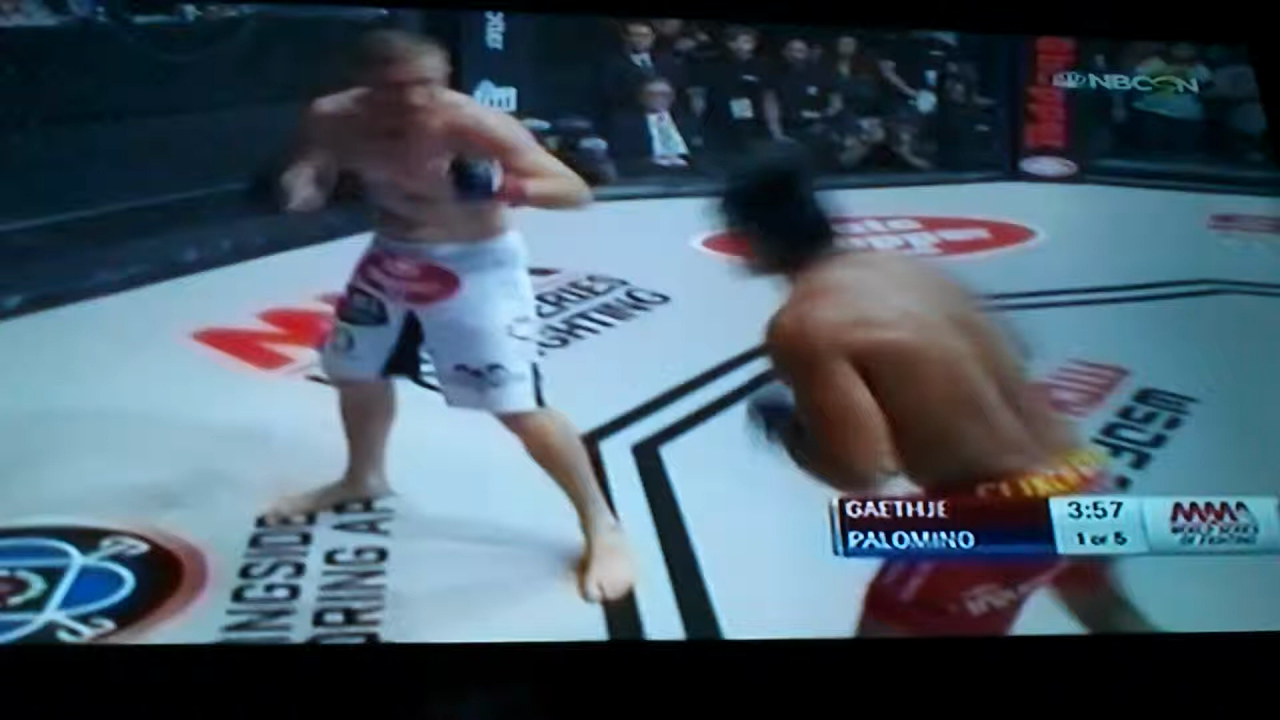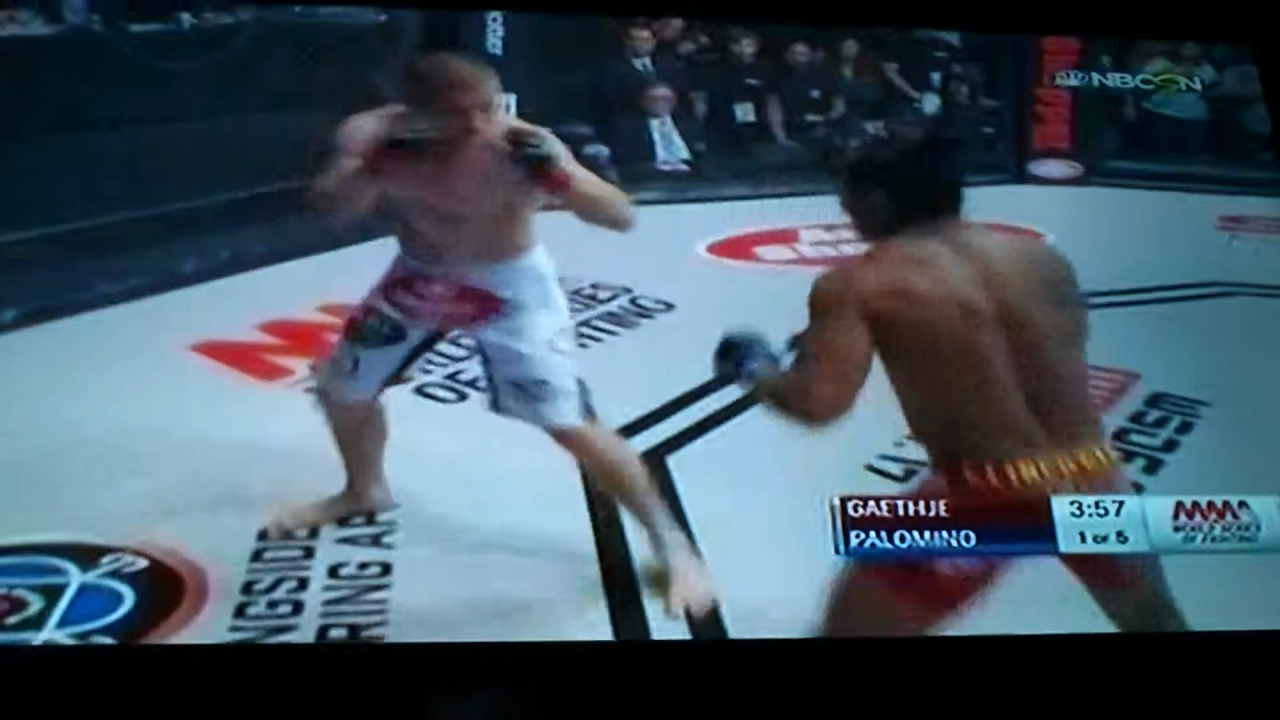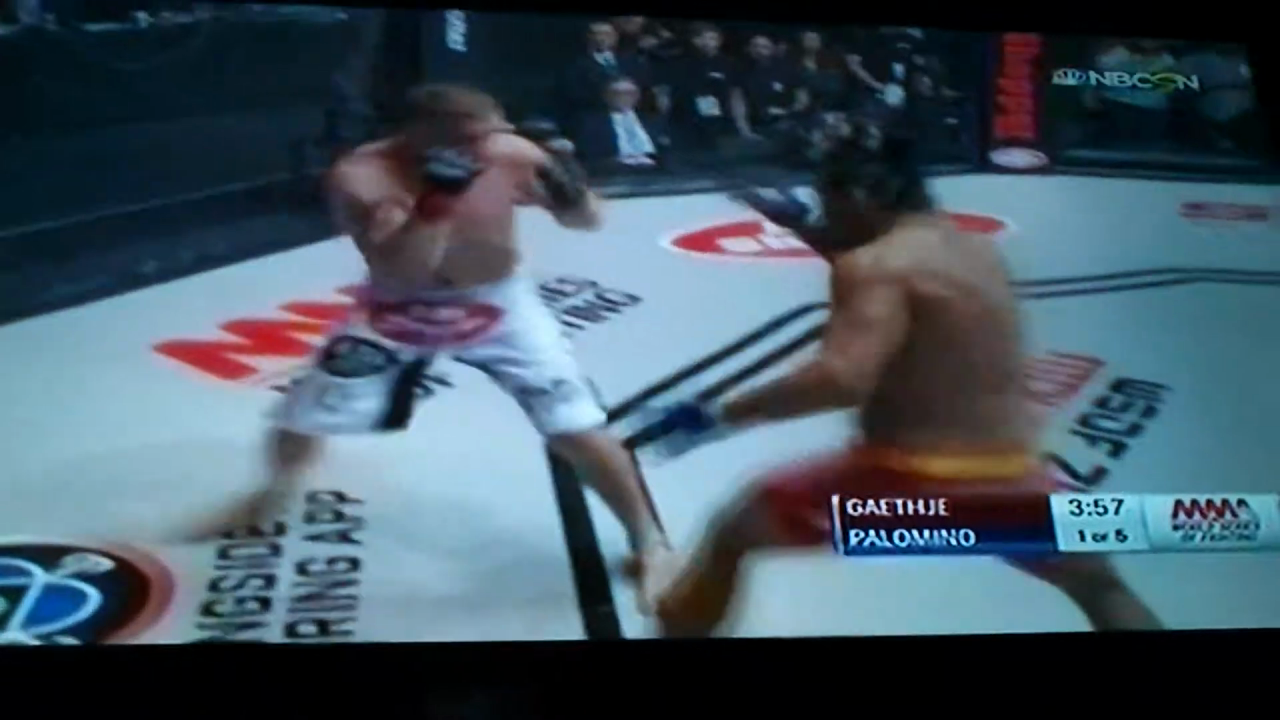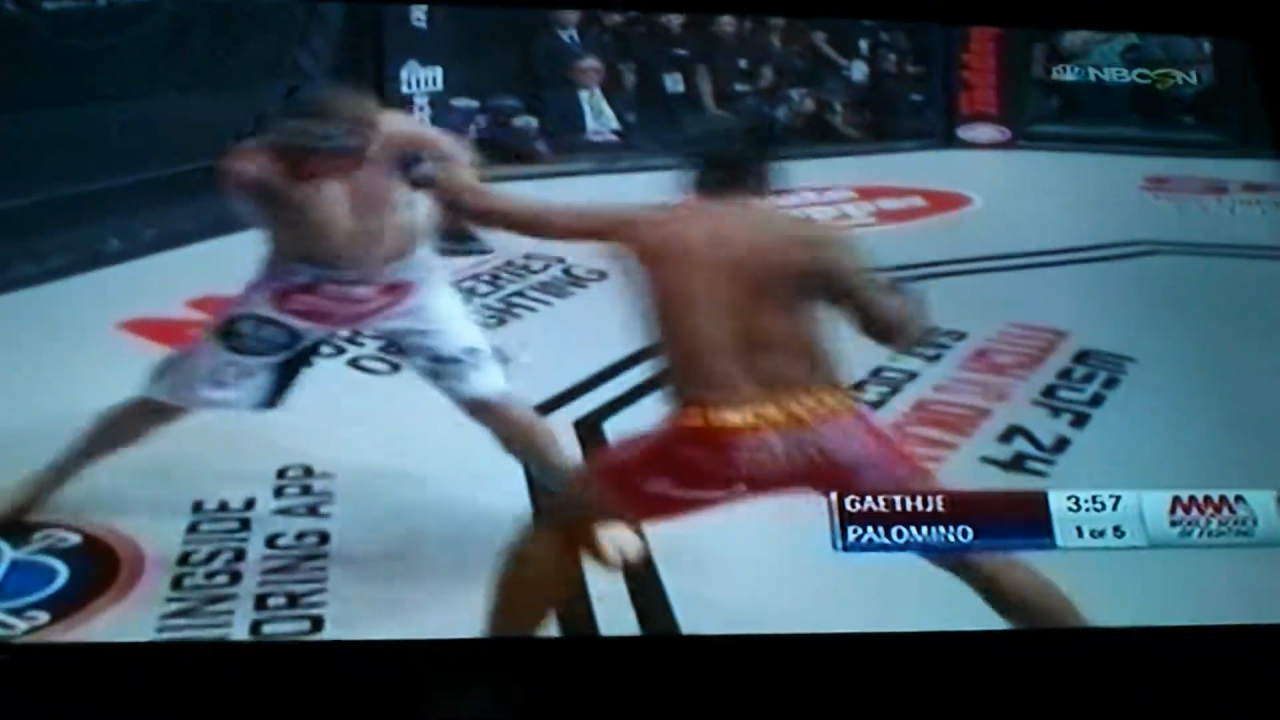
dt=0.2s
person 1, frame 1
left shoulder: (481, 128)
right shoulder: (334, 118)
left elbow: (579, 194)
right elbow: (308, 192)
left wrist: (510, 188)
right wrist: (295, 188)
left hip: (478, 265)
right hip: (391, 257)
left knee: (520, 410)
right knee: (356, 376)
left ankle: (602, 529)
right ankle: (363, 478)
person 1, frame 2
left shoulder: (525, 143)
right shoulder: (369, 133)
left elbow: (621, 218)
right elbow: (330, 207)
left wrist: (559, 180)
right wrist: (369, 161)
left hip: (509, 286)
right hip: (416, 278)
left knee: (575, 426)
right knee: (342, 392)
left ankle: (672, 546)
right ankle: (365, 492)
person 1, frame 3
left shoulder: (517, 155)
right shoulder: (361, 177)
left elbow: (588, 220)
right elbow: (405, 268)
left wrist: (572, 193)
right wrist: (437, 202)
left hip: (500, 307)
right hip: (399, 310)
left knee: (578, 433)
right knee: (299, 424)
left ankle: (647, 542)
right ankle: (276, 491)
person 1, frame 4
left shoulder: (395, 133)
right shoulder: (255, 167)
left elbow: (461, 168)
right elbow: (332, 236)
right wrist: (319, 175)
left hip: (408, 283)
right hip: (300, 287)
left knee: (492, 400)
right knee: (166, 399)
person 2, frame 1
left shoulder: (803, 326)
right shoulder: (914, 270)
left elbow: (863, 471)
left wrist: (786, 427)
right hip: (1083, 486)
right knee: (1108, 614)
person 2, frame 2
left shoulder: (853, 286)
right shoulder: (1041, 259)
left elbow: (815, 405)
left wrist: (750, 367)
left hip: (988, 502)
right hip: (1093, 488)
right knee: (1147, 614)
person 2, frame 3
left shoulder: (869, 268)
right shoulder: (980, 251)
left elbow: (844, 377)
left wrist: (722, 414)
right wrist: (803, 225)
left hip: (898, 483)
right hip: (1009, 488)
left knee: (730, 535)
right knee: (1100, 588)
person 2, frame 4
left shoulder: (651, 226)
right shoulder: (807, 239)
left elbow: (504, 212)
right elbow: (901, 331)
left wrist: (454, 187)
right wrist: (905, 303)
left hip: (717, 445)
right hip: (828, 433)
left knee: (560, 522)
right knee: (976, 549)
